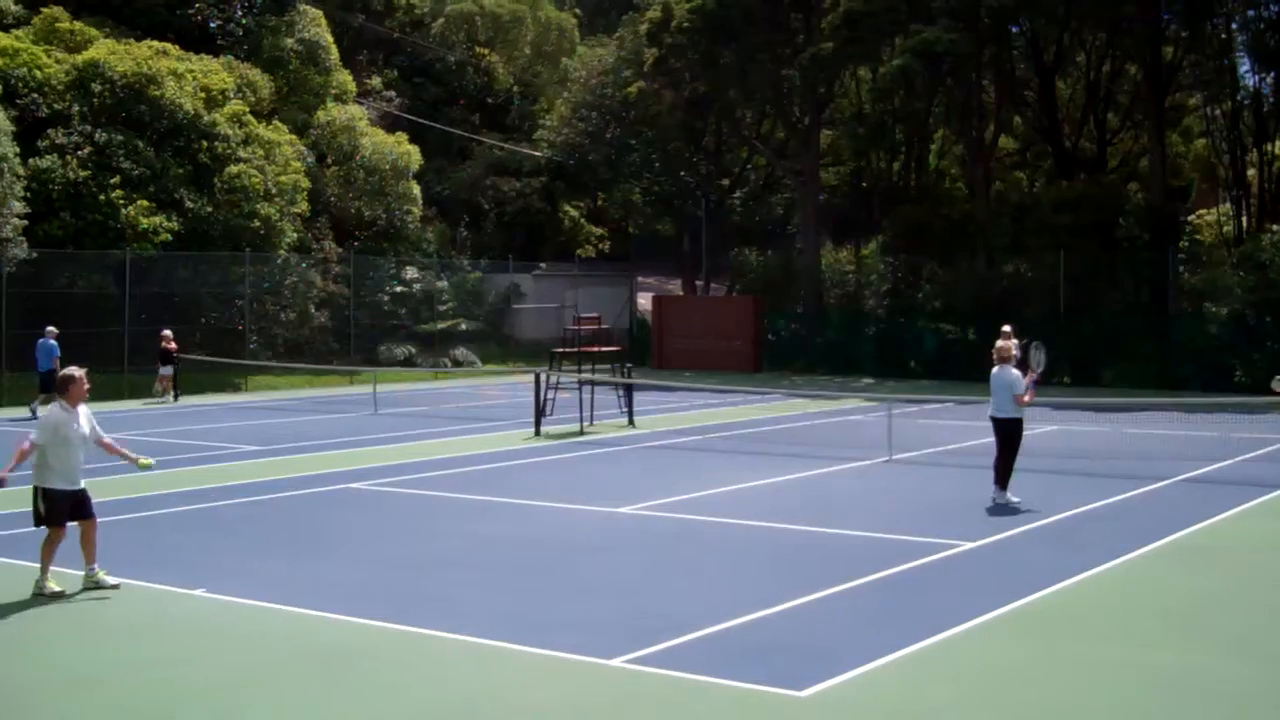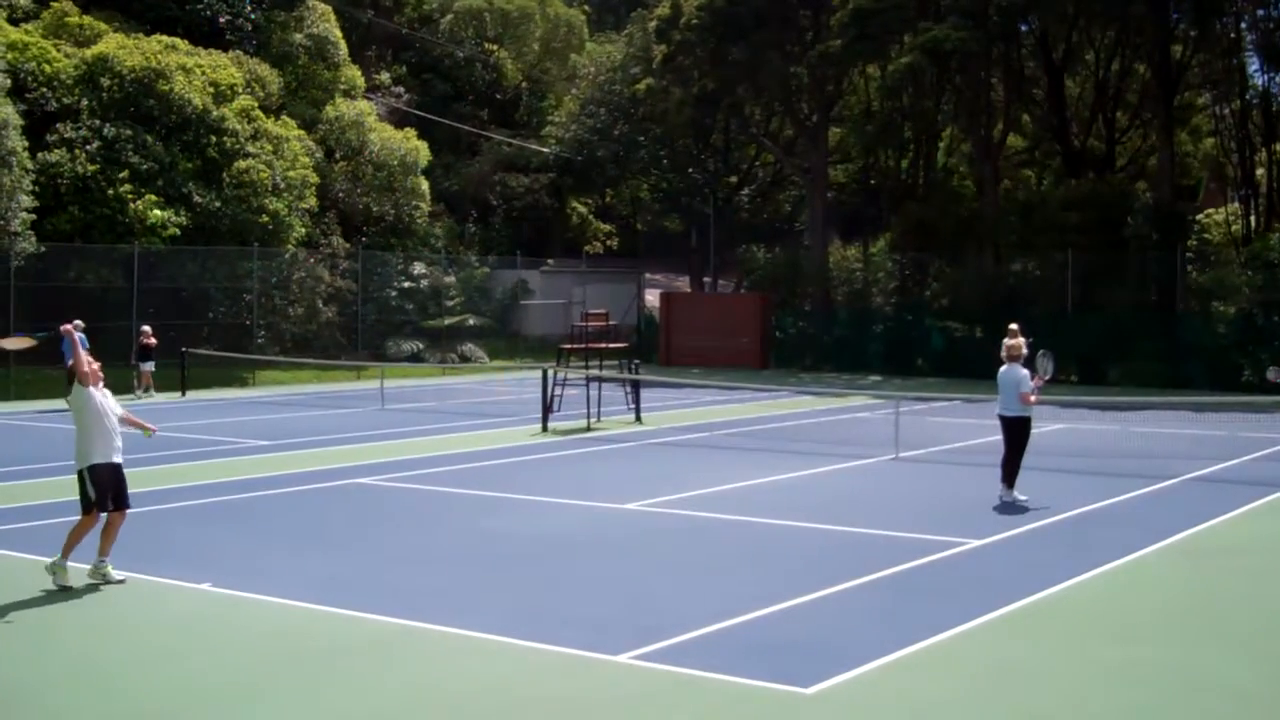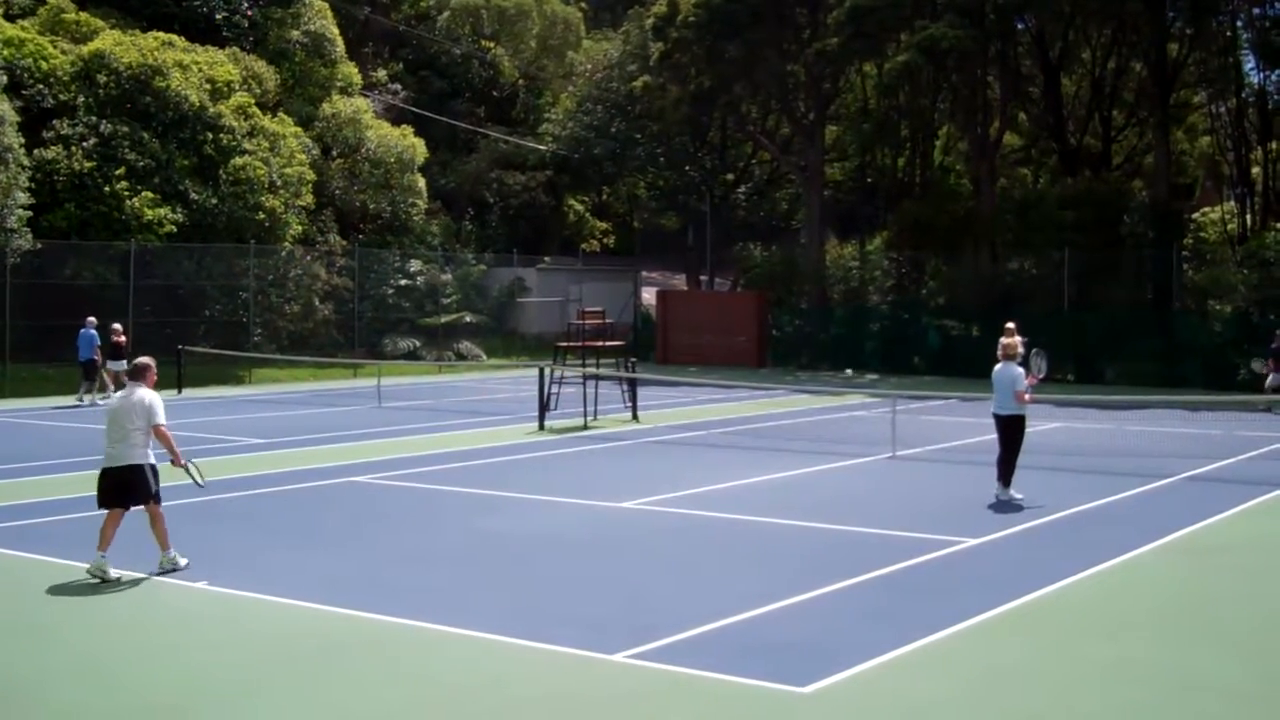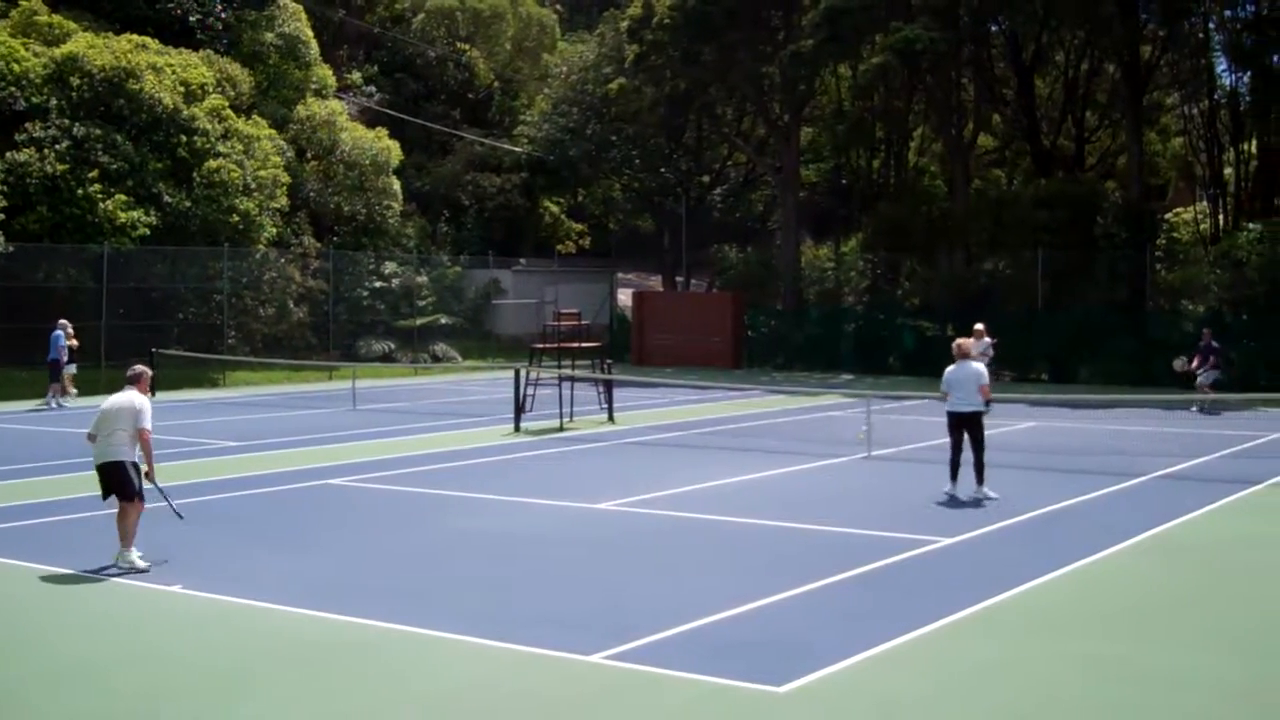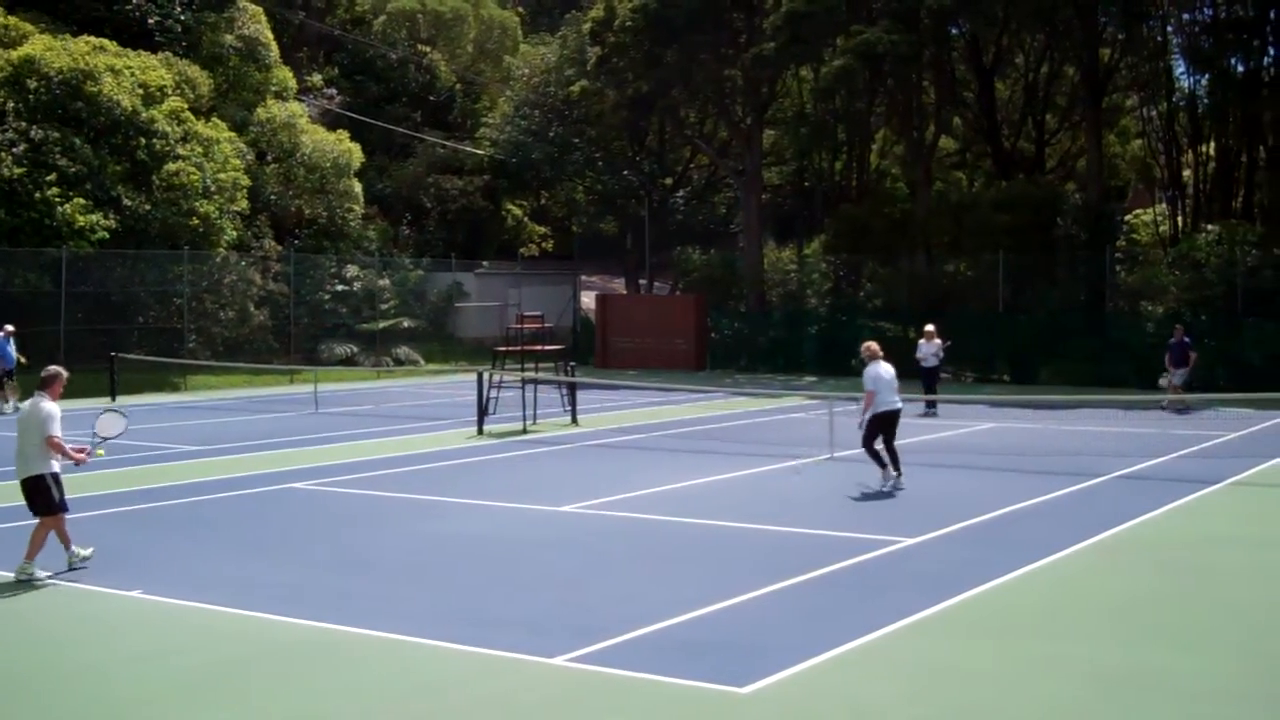
dt=0.7s
person 1, frame 1
left shoulder: (83, 412)
right shoulder: (53, 417)
left elbow: (102, 440)
right elbow: (31, 445)
left wrist: (130, 457)
left hip: (74, 484)
right hip: (50, 485)
left knee: (90, 523)
right knee: (57, 531)
left ankle: (92, 574)
right ankle: (42, 580)
person 1, frame 2
left shoulder: (104, 394)
right shoulder: (82, 394)
left elbow: (119, 416)
right elbow: (82, 372)
left wrist: (143, 425)
right wrist: (73, 340)
left hip: (111, 462)
right hip: (94, 465)
left knee: (118, 514)
right knee: (90, 518)
left ankle: (101, 566)
right ankle: (59, 565)
person 1, frame 3
left shoulder: (117, 399)
right shoulder: (150, 396)
right elbow: (160, 431)
right wrist: (175, 454)
left hip: (111, 461)
right hip: (138, 461)
left knee: (115, 512)
right knee: (154, 508)
left ankle: (100, 561)
right ankle: (168, 558)
person 1, frame 4
left shoulder: (110, 400)
right shoulder: (141, 400)
left elbow: (91, 436)
right elbow: (144, 435)
right wrist: (150, 467)
left hip: (101, 459)
right hip: (122, 459)
left knee: (125, 504)
right knee: (135, 504)
left ankle: (125, 549)
right ankle: (126, 555)
person 1, frame 5
left shoulder: (28, 406)
right shoulder: (50, 408)
right elbow: (52, 441)
left wrist: (70, 450)
right wrist: (73, 456)
left hip: (26, 471)
right hip: (42, 471)
left knee: (56, 514)
right knee: (49, 518)
left ankle: (73, 554)
right ankle: (26, 567)
